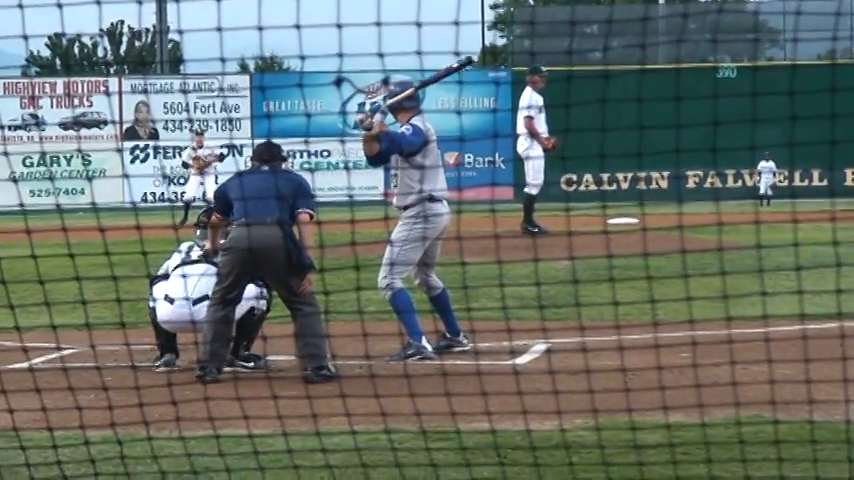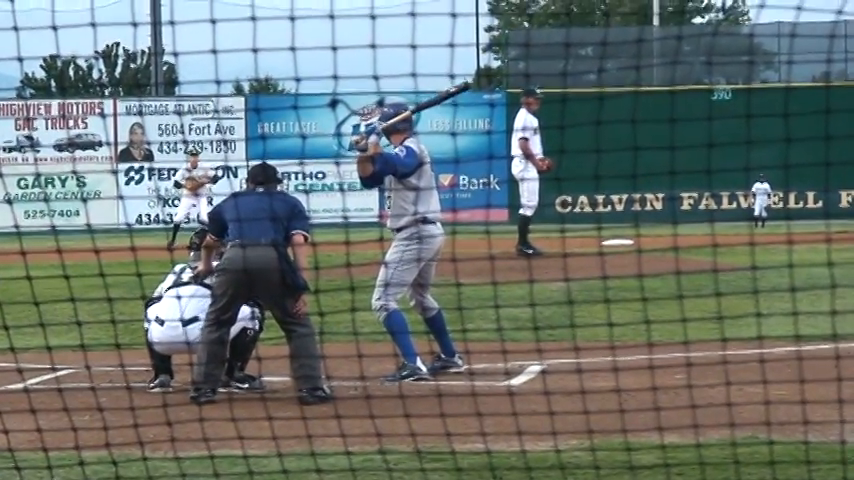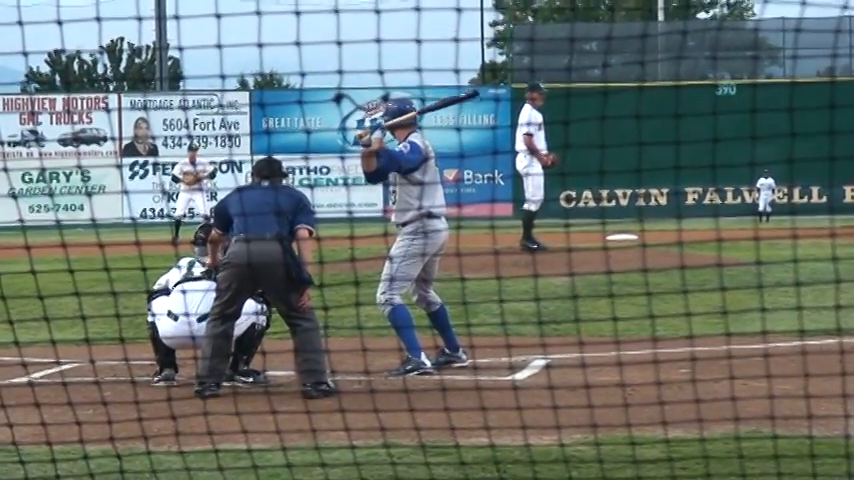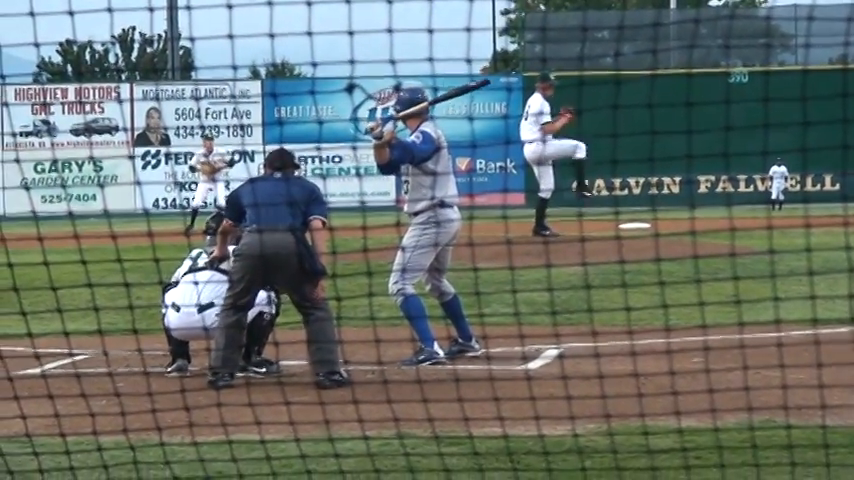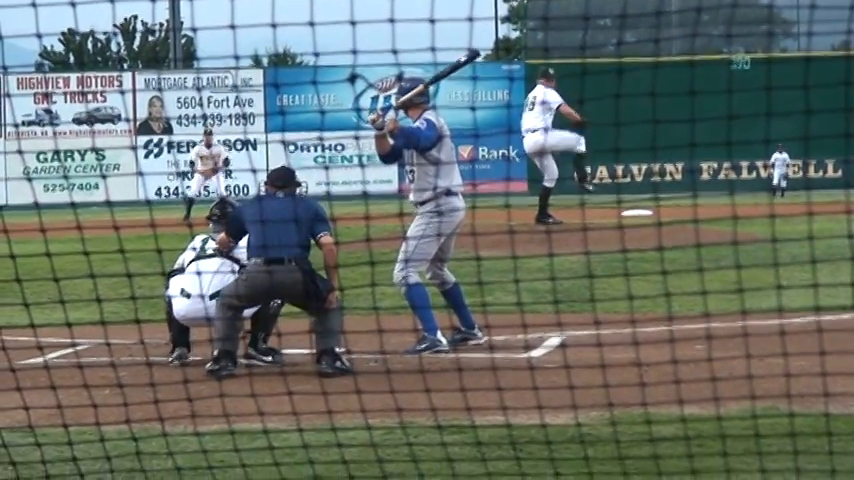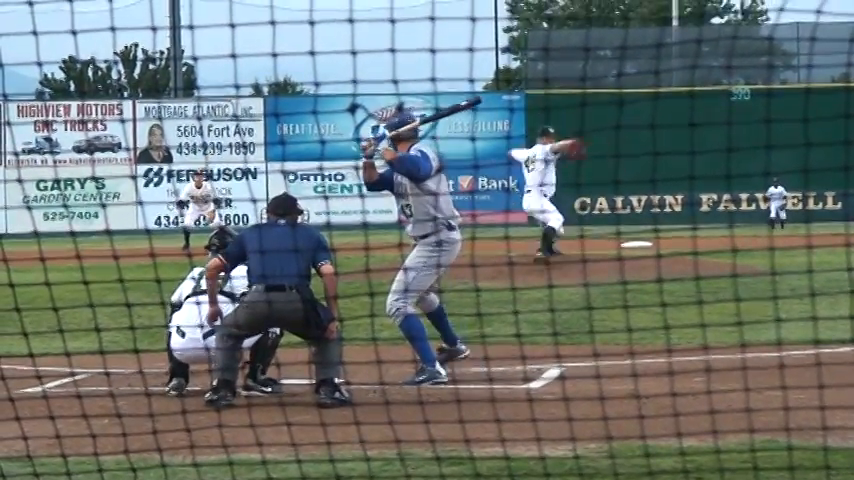
dt=0.4s
person 1, frame 1
left shoulder: (417, 128)
right shoulder: (408, 131)
left elbow: (397, 144)
right elbow: (375, 157)
left wrist: (378, 123)
right wrist: (368, 131)
left hip: (420, 214)
right hip: (433, 212)
left knee: (389, 279)
right knee: (426, 275)
left ankle: (418, 344)
right ankle: (455, 336)
person 1, frame 2
left shoulder: (410, 150)
right shoulder: (401, 153)
left elbow: (388, 166)
right elbow: (369, 179)
left wrist: (373, 143)
right wrist: (363, 152)
left hip: (414, 235)
right hip: (427, 233)
left knee: (383, 300)
right knee: (421, 296)
left ankle: (412, 365)
right ankle: (450, 357)
person 1, frame 3
left shoulder: (415, 144)
right shoulder: (407, 147)
left elbow: (393, 162)
right elbow: (373, 174)
left wrist: (377, 141)
right wrist: (367, 147)
left hip: (419, 230)
right hip: (431, 228)
left knee: (387, 294)
right knee: (423, 291)
left ankle: (417, 359)
right ankle: (454, 351)
person 1, frame 4
left shoulder: (427, 133)
right shoulder: (420, 136)
left elbow: (408, 154)
right elbow: (387, 166)
left wrist: (389, 134)
right wrist: (379, 139)
left hip: (431, 219)
right hip: (444, 218)
left knee: (400, 284)
right knee: (436, 281)
left ankle: (430, 349)
right ankle: (467, 341)
person 1, frame 5
left shoulder: (429, 122)
right shoulder: (421, 126)
left elbow: (412, 139)
right elbow: (388, 155)
left wrist: (392, 125)
right wrist: (380, 130)
left hip: (436, 209)
right hip: (448, 207)
left knee: (405, 273)
right knee: (437, 269)
left ankle: (433, 337)
right ankle: (469, 329)
person 1, frame 6
left shoulder: (421, 155)
right shoulder: (403, 161)
left elbow: (411, 167)
right elbow: (373, 183)
left wrist: (387, 154)
right wrist: (368, 158)
left hip: (435, 241)
right hip: (438, 240)
left knee: (398, 304)
right knee: (422, 294)
left ankle: (432, 368)
right ankle: (453, 345)
person 2, frame 1
left shoulder: (234, 182)
right shoulder: (295, 180)
left elbow: (215, 221)
right elbow: (304, 220)
left wrist: (213, 245)
right wrist: (306, 265)
left hip: (239, 239)
right hip: (277, 239)
left knee: (221, 302)
right knee: (304, 302)
left ankle: (209, 367)
right ankle: (316, 367)
person 2, frame 2
left shoulder: (229, 203)
right shoulder: (290, 202)
left elbow: (210, 243)
right elbow: (298, 242)
left wrist: (205, 265)
right wrist: (301, 287)
left hip: (233, 260)
right hip: (272, 260)
left knee: (215, 323)
right knee: (298, 323)
left ankle: (203, 388)
right ankle: (311, 388)
person 2, frame 3
left shoulder: (234, 197)
right shoulder: (295, 196)
left elbow: (215, 238)
right elbow: (303, 237)
left wrist: (213, 260)
right wrist: (305, 282)
left hip: (238, 254)
right hip: (277, 254)
left knee: (220, 317)
right knee: (303, 317)
left ankle: (208, 382)
right ankle: (315, 382)
person 2, frame 4
left shoulder: (247, 187)
right shoulder: (307, 187)
left elbow: (226, 228)
right elbow: (317, 228)
left wrist: (221, 251)
right wrist: (319, 272)
left hip: (251, 244)
right hip: (290, 245)
left knee: (233, 308)
right knee: (316, 308)
left ankle: (221, 372)
right ankle: (328, 372)
person 2, frame 5
left shoulder: (249, 206)
right shoulder: (310, 206)
left elbow: (222, 243)
right elbow: (328, 245)
left wrist: (228, 248)
right wrist: (333, 287)
left hip: (256, 275)
right hip: (296, 275)
left knee: (226, 302)
right knee: (329, 304)
left ankle: (223, 360)
right ankle: (329, 358)
person 2, frame 6
left shoulder: (250, 233)
right shoulder: (311, 234)
left elbow: (212, 267)
right elbow: (328, 273)
left wrist: (213, 305)
right wrist: (334, 316)
left hip: (257, 302)
right hip: (297, 302)
left knee: (226, 332)
right knee: (329, 334)
left ankle: (222, 389)
right ankle: (328, 389)
person 3, frame 1
left shoulder: (183, 248)
left elbow: (160, 277)
left hip: (168, 318)
left knee: (157, 287)
right knee: (260, 291)
left ankle: (167, 354)
right ankle: (240, 354)
person 3, frame 2
left shoulder: (177, 270)
left elbow: (156, 298)
left hip: (160, 339)
right hip: (198, 337)
left knee: (152, 307)
right knee: (252, 312)
left ankle: (161, 376)
right ankle: (234, 376)
person 3, frame 3
left shoulder: (182, 264)
left elbow: (156, 291)
left hip: (171, 334)
left knee: (155, 302)
right knee: (260, 308)
left ankle: (166, 369)
right ankle: (238, 370)
person 3, frame 4
left shoulder: (193, 255)
left elbow: (173, 284)
left hip: (178, 324)
right hip: (216, 322)
left knee: (170, 292)
right knee: (268, 297)
left ankle: (179, 360)
right ankle: (251, 360)
person 3, frame 5
left shoulder: (197, 241)
right shoulder: (245, 240)
left elbow: (177, 270)
left hip: (185, 311)
left knee: (174, 281)
left ankle: (179, 348)
right ankle: (257, 347)
person 3, frame 6
left shoulder: (195, 273)
right shoulder: (244, 272)
left elbow: (174, 304)
left hip: (183, 349)
left knee: (176, 316)
left ankle: (177, 379)
right ankle: (255, 379)
person 4, frame 1
left shoulder: (535, 96)
right shoulder: (530, 95)
right elbow: (528, 124)
left wrist: (545, 138)
right wrist: (542, 142)
left hip: (534, 143)
right hip: (531, 143)
left knee: (535, 183)
right knee: (534, 183)
left ankle: (529, 221)
right ankle: (527, 222)
person 4, frame 2
left shoulder: (529, 117)
right shoulder: (525, 117)
right elbow: (523, 146)
left wrist: (539, 160)
right wrist: (537, 163)
left hip: (528, 164)
right hip: (526, 165)
left knee: (529, 204)
right knee: (529, 204)
left ankle: (523, 243)
right ankle: (522, 244)
person 4, frame 3
left shoulder: (533, 112)
right shoulder: (530, 112)
right elbow: (528, 141)
left wrist: (544, 155)
right wrist: (541, 158)
left hip: (531, 160)
right hip: (531, 160)
left knee: (534, 199)
right knee: (534, 199)
left ankle: (527, 238)
right ankle: (527, 239)
person 4, frame 4
left shoulder: (533, 100)
right shoulder: (541, 103)
right elbow: (548, 130)
left wrist: (560, 118)
right wrist: (564, 120)
left hip: (532, 149)
right hip: (540, 147)
left knee: (546, 187)
right knee: (579, 147)
left ankle: (539, 226)
right ankle: (581, 187)
person 4, frame 5
left shoulder: (532, 95)
right shoulder: (548, 92)
right elbow: (566, 111)
right wrist: (579, 119)
left hip: (529, 143)
right hip: (541, 138)
left knee: (551, 176)
right knee: (578, 140)
left ankle: (542, 214)
right ankle: (582, 179)
person 4, frame 6
left shoulder: (526, 153)
right shoulder: (545, 150)
left elbow: (513, 152)
right elbow: (556, 147)
right wrist: (572, 144)
left hip: (533, 198)
right hip: (537, 199)
left knee: (553, 224)
right knee: (556, 219)
left ankle: (545, 249)
right ankle: (544, 251)
